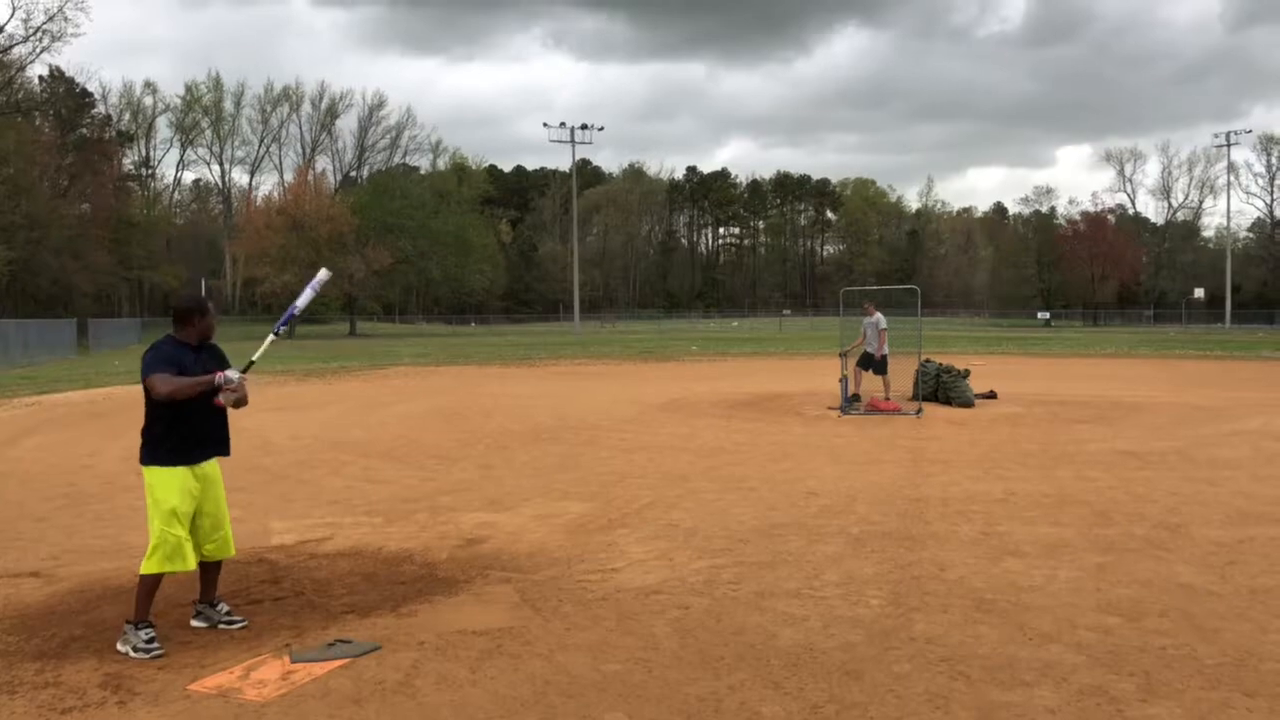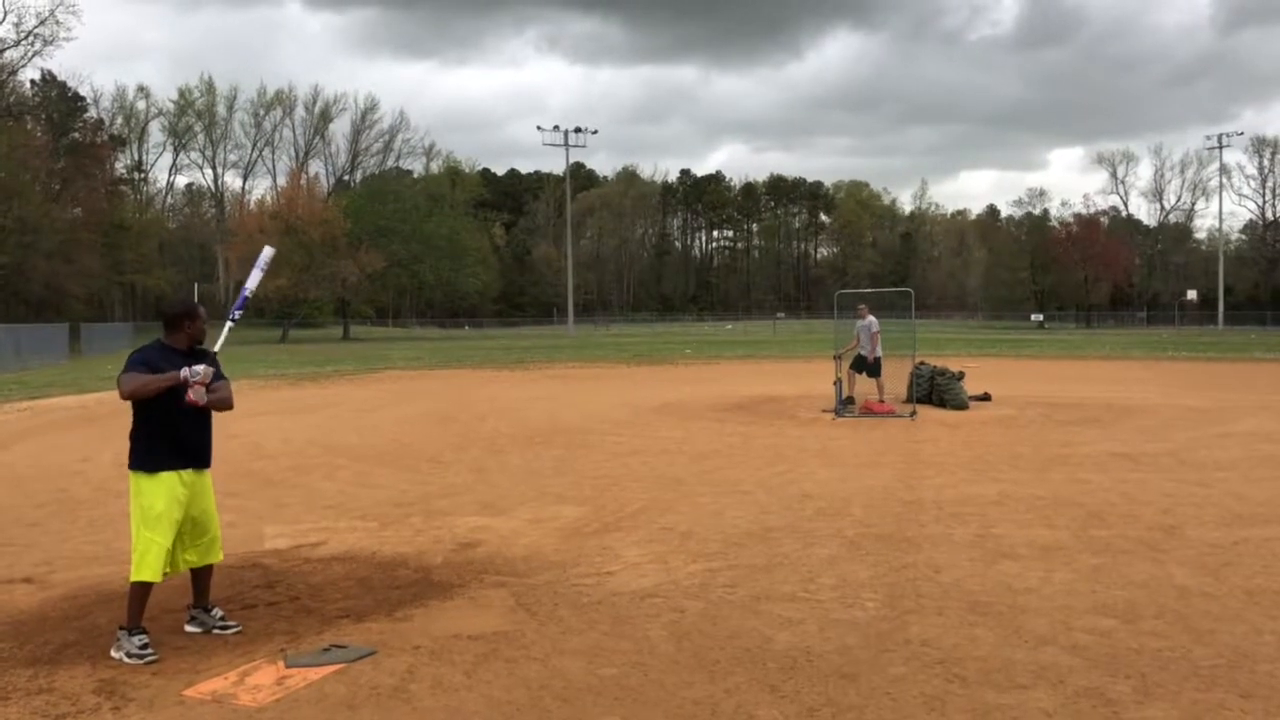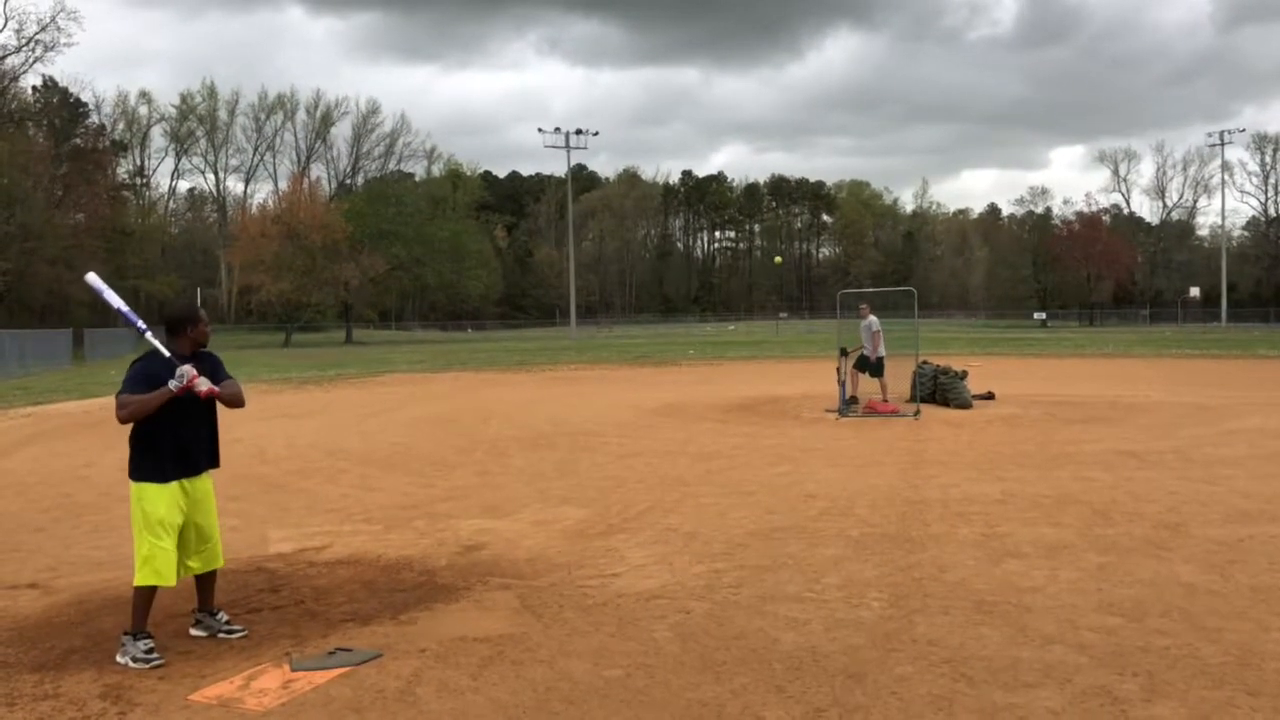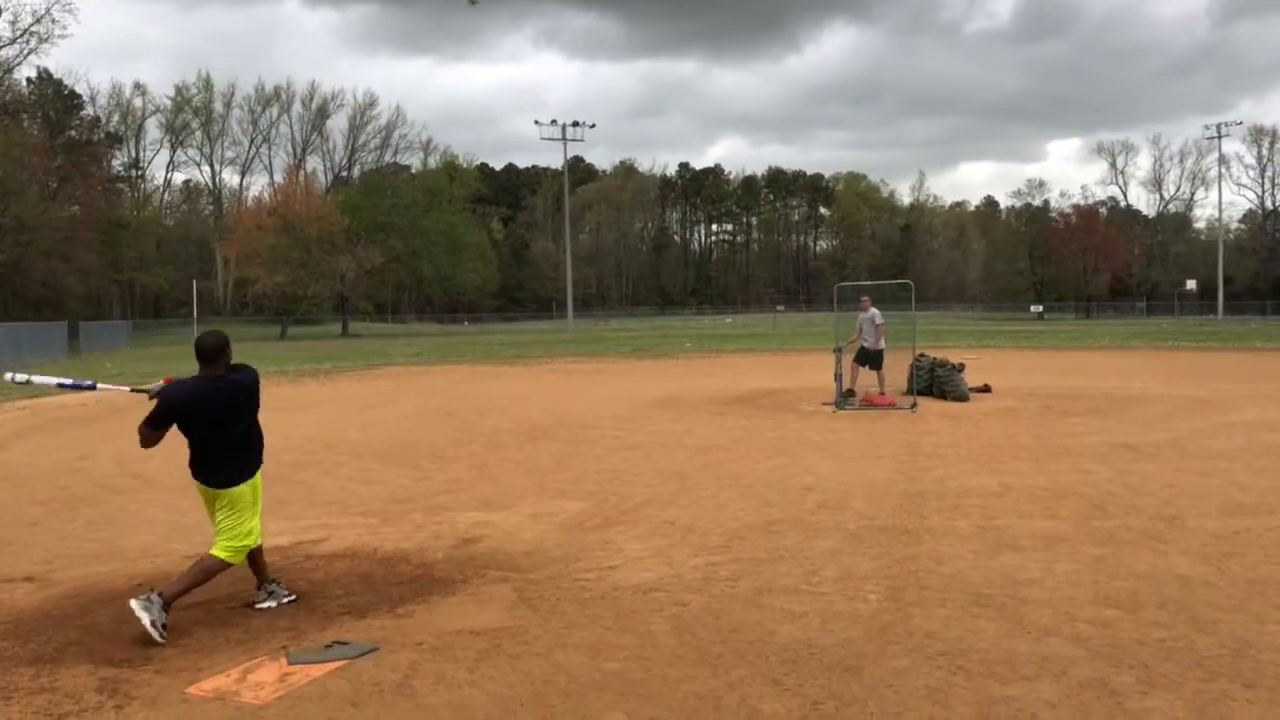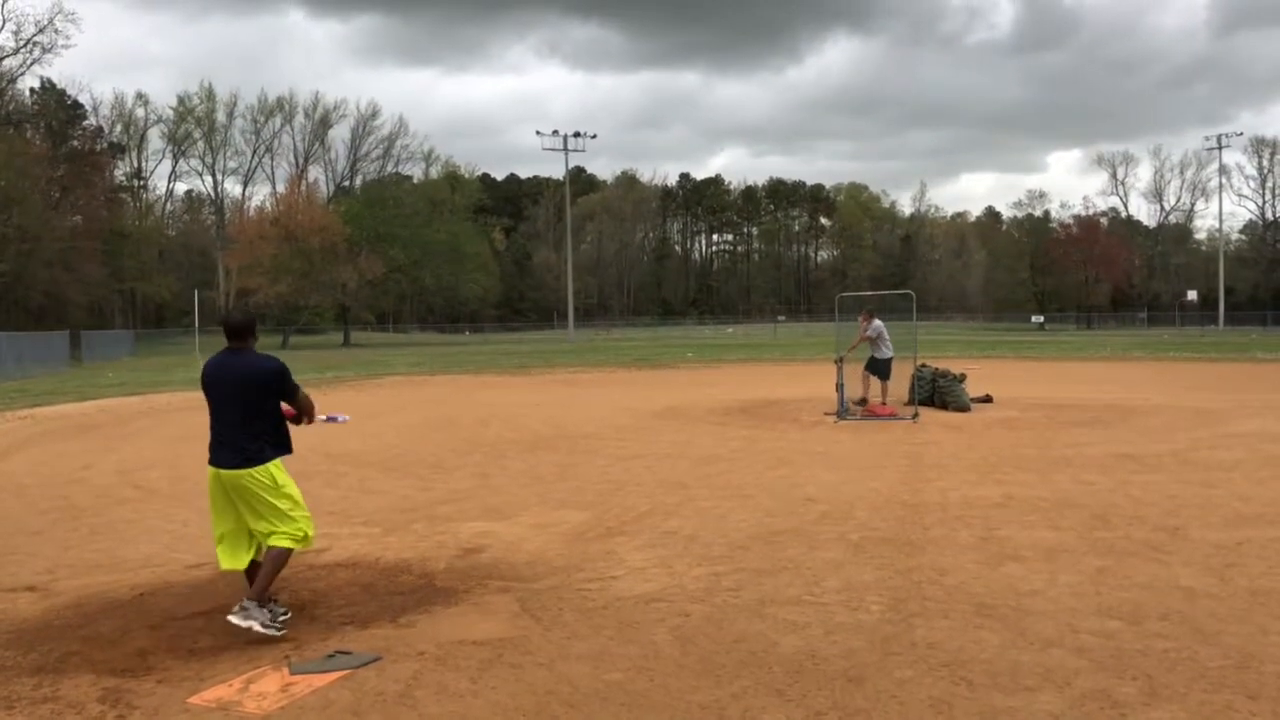
dt=1s
person 1, frame 1
left shoulder: (213, 353)
right shoulder: (160, 353)
left elbow: (241, 395)
right elbow: (163, 389)
left wrist: (232, 395)
right wrist: (215, 380)
left hip: (206, 460)
right hip: (167, 464)
left knee: (215, 535)
right knee: (166, 544)
left ankle: (206, 607)
right ankle: (136, 628)
person 1, frame 2
left shoulder: (204, 358)
right shoulder: (146, 357)
left elbow: (227, 399)
right elbow: (127, 389)
left wrist: (205, 396)
right wrist: (182, 375)
left hip: (197, 466)
right hip: (155, 470)
left knee: (204, 539)
right knee: (151, 551)
left ankle: (201, 612)
right ankle: (129, 633)
person 1, frame 3
left shoulder: (208, 362)
right shoulder: (147, 367)
left elbow: (238, 397)
right elbow: (123, 412)
left wrist: (213, 389)
right wrist: (174, 387)
left hip: (198, 474)
right hip: (155, 480)
left knee: (208, 548)
right knee: (154, 559)
left ankle: (206, 616)
right ankle: (134, 638)
person 1, frame 4
left shoulder: (176, 395)
right shoulder: (247, 378)
left elbow: (146, 439)
left hip: (206, 478)
right hip: (241, 478)
left knee: (244, 531)
right knee: (229, 548)
left ankle: (266, 587)
right ankle: (158, 600)
person 1, frame 5
left shoulder: (210, 369)
right shoulder: (268, 367)
right elbow: (301, 403)
right wrist: (307, 414)
left hip: (220, 466)
right hip: (257, 465)
left knee: (243, 535)
right knee: (291, 528)
left ankle: (262, 604)
right ankle: (252, 604)
